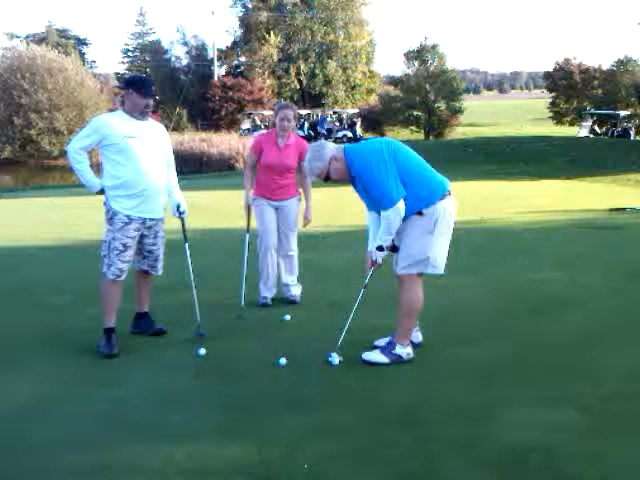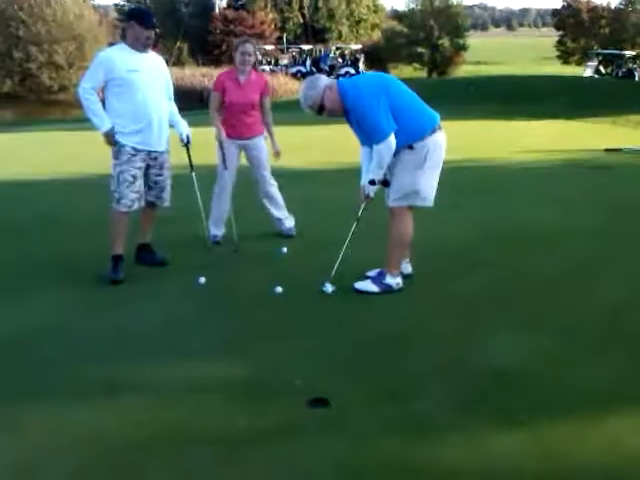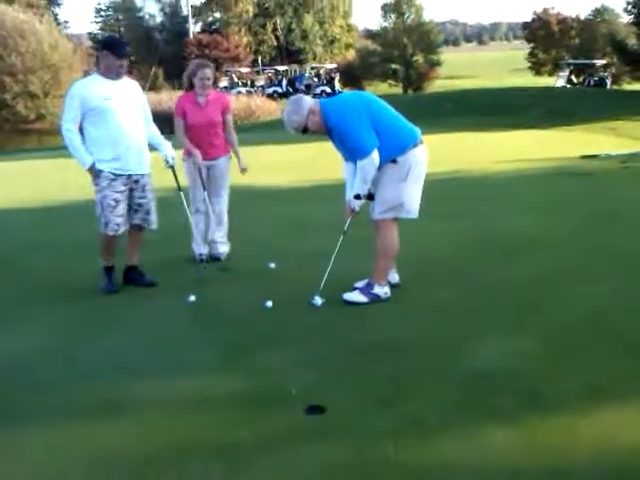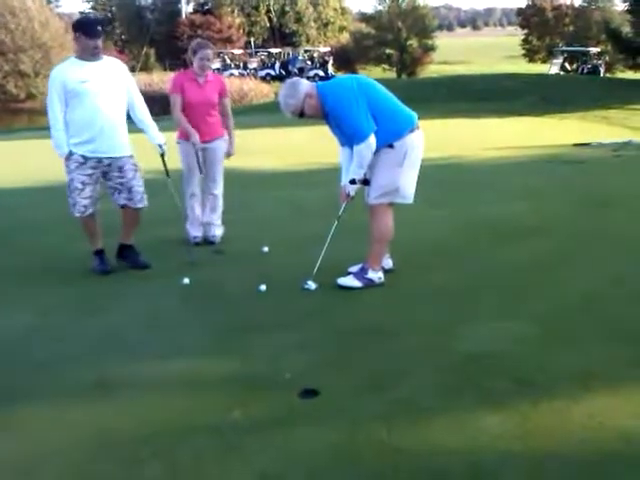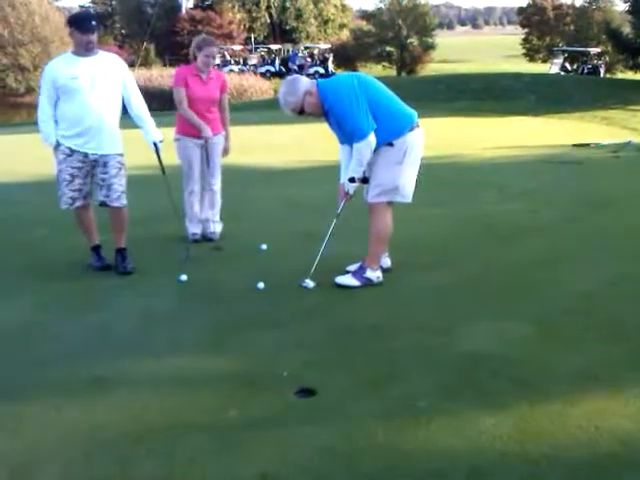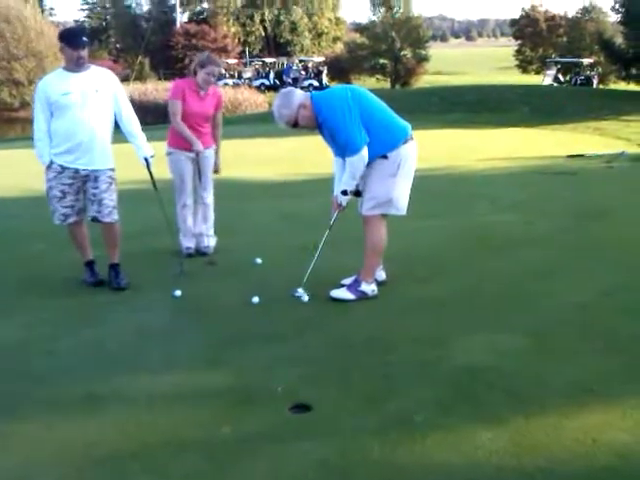
dt=0.5s
person 1, frame 1
left shoulder: (159, 129)
right shoulder: (106, 123)
left elbow: (169, 167)
right elbow: (74, 149)
left wrist: (177, 197)
right wrist: (94, 184)
left hip: (155, 212)
right hip: (123, 212)
left knee: (148, 267)
right knee: (114, 271)
left ankle: (141, 318)
right ankle: (109, 332)
person 1, frame 2
left shoulder: (158, 61)
right shoulder: (109, 58)
left elbow: (168, 100)
right elbow: (86, 91)
left wrist: (181, 125)
right wrist: (105, 126)
left hip: (159, 145)
right hip: (129, 144)
left knee: (154, 199)
right knee: (124, 202)
left ankle: (144, 248)
right ankle: (116, 259)
person 1, frame 3
left shoulder: (133, 87)
right shoulder: (83, 89)
left elbow: (147, 124)
right elbow: (68, 128)
left wrist: (165, 148)
right wrist: (86, 162)
left hip: (140, 169)
right hip: (108, 171)
left knee: (140, 221)
right knee: (112, 227)
left ankle: (132, 269)
right ankle: (108, 271)
person 1, frame 4
left shoulder: (117, 67)
right shoulder: (62, 73)
left elbow: (136, 104)
right elbow: (56, 116)
left wrist: (154, 134)
right wrist: (64, 151)
left hip: (119, 152)
right hip: (83, 154)
left knee: (134, 201)
right knee: (85, 208)
left ankle: (126, 248)
right ankle: (99, 254)
person 1, frame 5
left shoulder: (114, 63)
right shoulder: (55, 68)
left elbow: (134, 100)
right elbow: (45, 109)
left wrist: (151, 131)
right wrist: (53, 141)
left hip: (109, 147)
right hip: (71, 148)
left knee: (116, 201)
right knee: (78, 202)
left ankle: (121, 252)
right ankle: (95, 250)
person 1, frame 6
left shoulder: (106, 78)
right shoulder: (47, 85)
left elbow: (126, 116)
right elbow: (41, 127)
left wrist: (143, 147)
right wrist: (46, 160)
left hip: (100, 163)
right hip: (63, 165)
left knee: (109, 216)
right knee: (72, 218)
left ankle: (115, 267)
right ankle: (89, 265)
person 2, frame 1
left shoulder: (366, 159)
right shoulder: (356, 166)
left elbow: (394, 207)
right elbow: (375, 208)
left wrist: (381, 246)
right wrist: (372, 247)
left hip: (431, 207)
right hip: (417, 210)
left knee: (408, 274)
right knee: (405, 272)
left ankle: (401, 346)
right ankle: (410, 331)
person 2, frame 2
left shoulder: (360, 93)
right shoulder: (351, 101)
left elbow: (385, 142)
right elbow: (368, 142)
left wrist: (373, 180)
right wrist: (365, 181)
left hip: (422, 142)
right hip: (410, 144)
left knee: (400, 207)
right knee: (398, 205)
left ankle: (391, 276)
right ankle: (401, 263)
person 2, frame 3
left shoulder: (342, 112)
right shoulder: (333, 119)
left elbow: (368, 158)
right elbow: (352, 158)
left wrist: (358, 195)
right wrist: (350, 196)
left hip: (403, 156)
right hip: (392, 158)
left knee: (384, 219)
right knee: (383, 217)
left ankle: (379, 286)
right ankle: (388, 273)
person 2, frame 4
left shoulder: (340, 95)
right shoulder: (329, 102)
left elbow: (365, 142)
right elbow: (348, 142)
left wrist: (353, 180)
right wrist: (346, 181)
left hip: (400, 140)
right hip: (388, 142)
left knee: (380, 204)
right knee: (377, 202)
left ankle: (373, 271)
right ankle: (381, 259)
person 2, frame 5
left shoulder: (339, 93)
right shoulder: (329, 100)
left elbow: (365, 140)
right elbow: (347, 141)
left wrist: (353, 178)
right wrist: (344, 180)
left hip: (400, 139)
right hip: (387, 141)
left knee: (379, 202)
right knee: (377, 200)
left ankle: (371, 270)
right ankle: (380, 257)
person 2, frame 6
left shoulder: (333, 106)
right shoulder: (324, 110)
left elbow: (358, 154)
right elbow: (342, 152)
left wrist: (345, 191)
right wrist: (338, 191)
left hip: (394, 151)
right hip: (382, 153)
left knee: (373, 215)
right knee: (371, 213)
left ankle: (366, 283)
right ankle: (375, 270)
person 3, frame 1
left shoulder: (301, 145)
right shoulder: (261, 140)
left elbow: (305, 177)
right elbow: (249, 168)
left wrist: (308, 206)
right wrist: (248, 193)
left hip: (289, 200)
right hip: (263, 199)
left knee: (288, 246)
right knee: (267, 244)
left ankle: (291, 288)
right ankle: (266, 292)
person 3, frame 2
left shoulder: (261, 80)
right shoulder: (222, 79)
left elbow: (265, 112)
right elbow: (213, 108)
left wrist: (274, 141)
right wrist: (219, 129)
left hip: (255, 137)
right hip: (229, 138)
left knee: (266, 180)
right knee: (224, 183)
left ankle: (285, 222)
right ankle: (216, 229)
person 3, frame 3
left shoulder: (222, 100)
right shoulder: (182, 101)
left elbow: (229, 130)
right elbow: (179, 133)
left wrist: (239, 157)
right wrist: (193, 151)
left hip: (220, 158)
right hip: (195, 159)
left knee: (219, 203)
right knee: (198, 203)
left ankle: (219, 245)
right ankle: (201, 248)
person 3, frame 4
left shoulder: (219, 81)
right shoulder: (179, 79)
left elbow: (227, 114)
right elbow: (176, 112)
left wrist: (231, 141)
right wrist: (191, 132)
left hip: (216, 140)
right hip: (189, 141)
left knee: (214, 186)
right knee: (193, 186)
left ankle: (213, 229)
right ankle: (195, 230)
person 3, frame 5
left shoulder: (220, 78)
right shoulder: (182, 73)
left elbow: (224, 110)
right elbow: (182, 107)
left wrist: (227, 138)
right wrist: (202, 127)
left hip: (214, 136)
right hip: (188, 137)
left knee: (213, 182)
right knee: (192, 183)
left ankle: (211, 225)
right ankle: (193, 227)
person 3, frame 6
left shoulder: (216, 94)
right shoulder: (179, 86)
left elbow: (216, 127)
right elbow: (175, 119)
left wrist: (217, 155)
right wrist: (194, 141)
left hip: (206, 149)
right hip: (180, 150)
left knee: (205, 195)
right knee: (184, 197)
left ankle: (205, 239)
right ankle: (187, 241)
